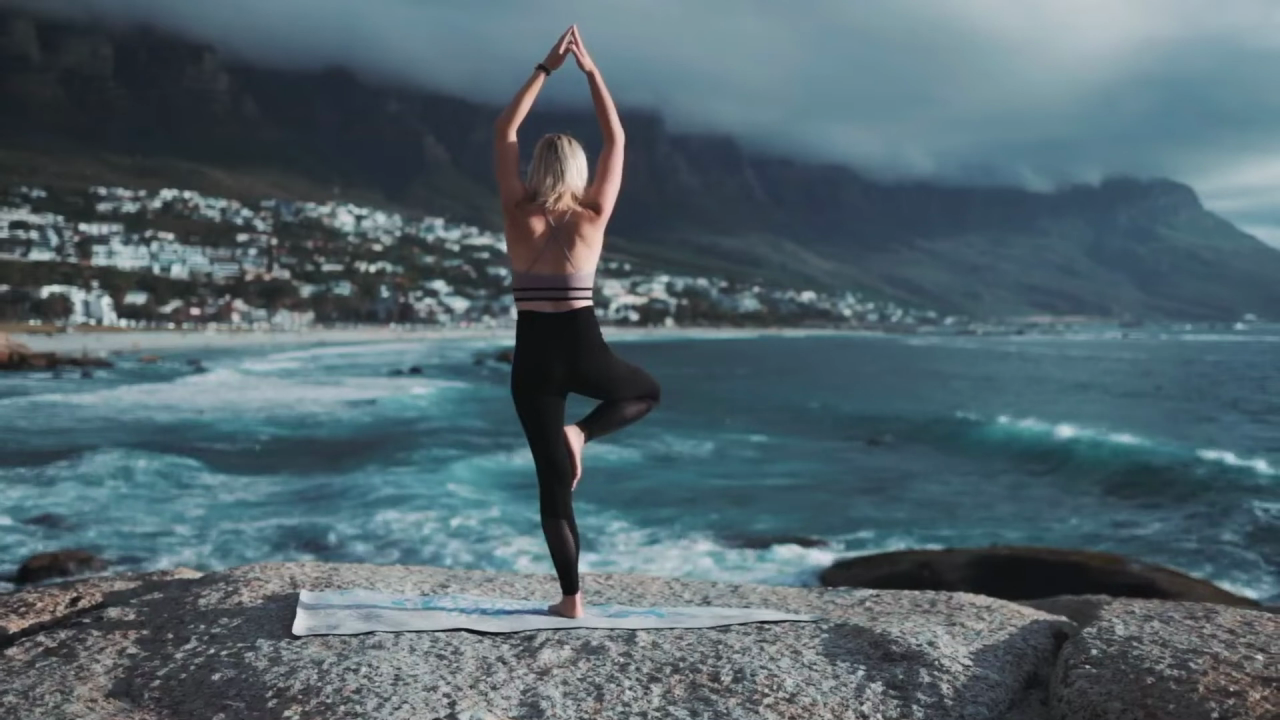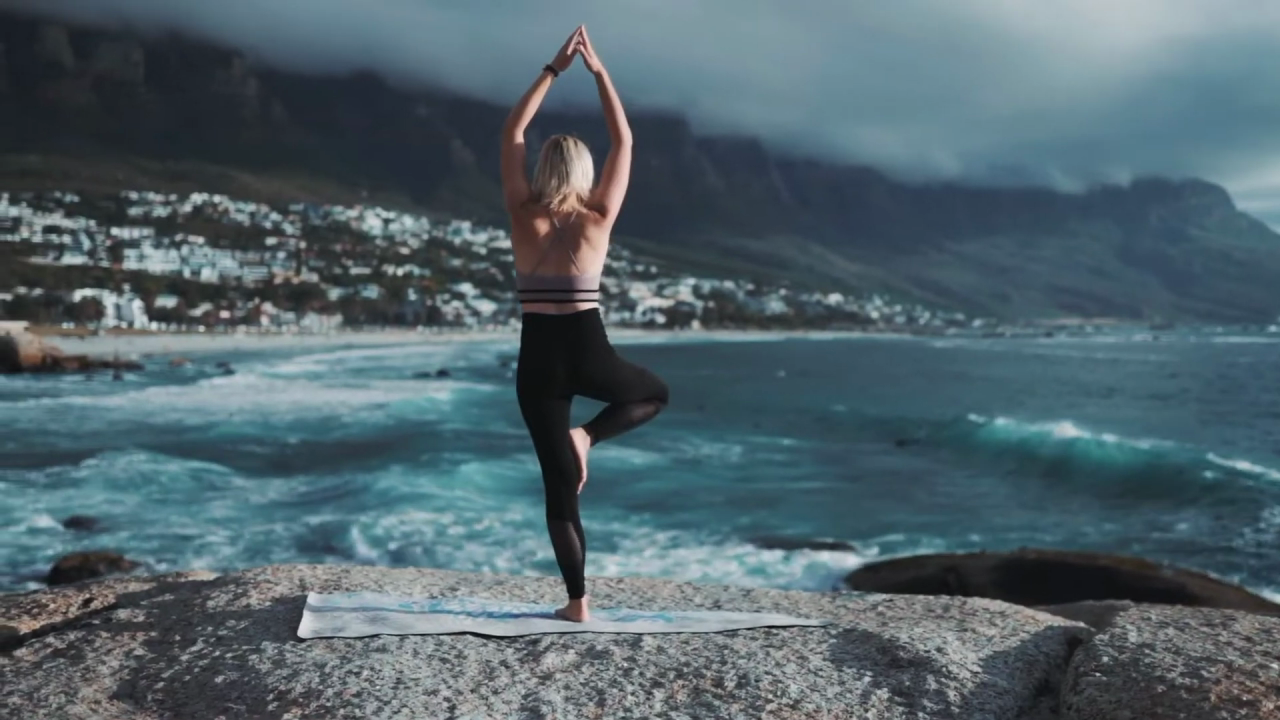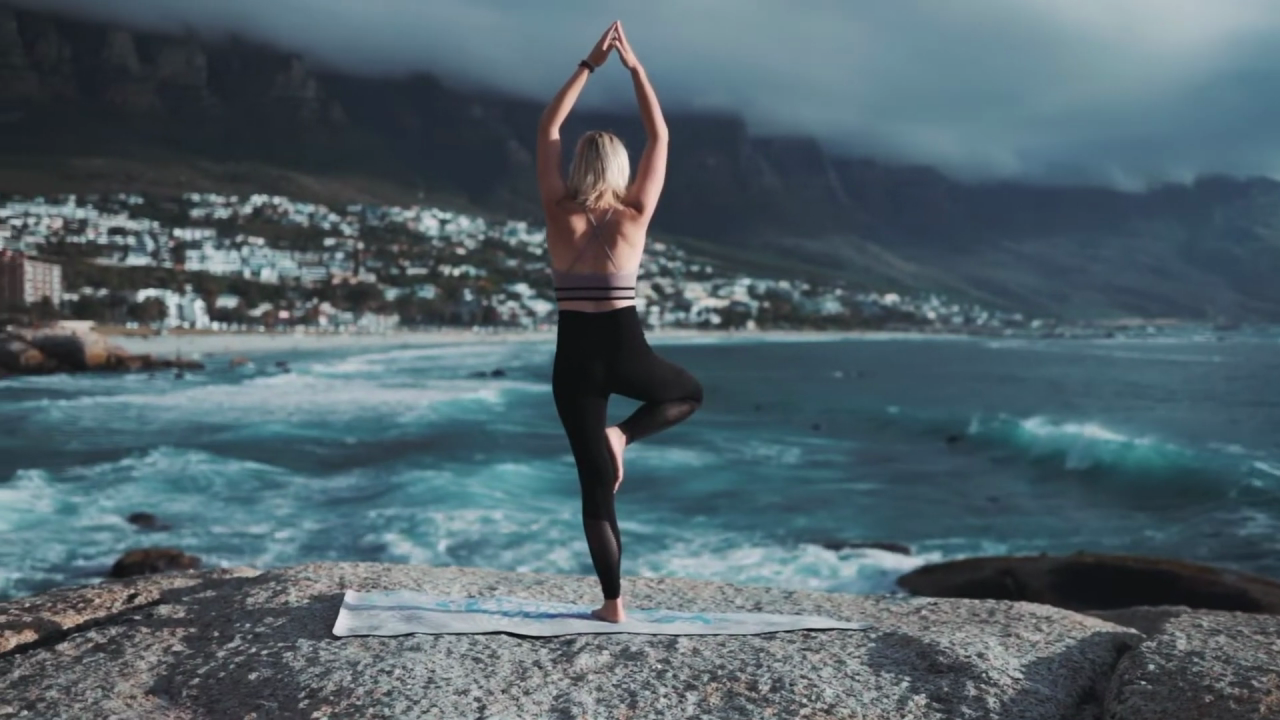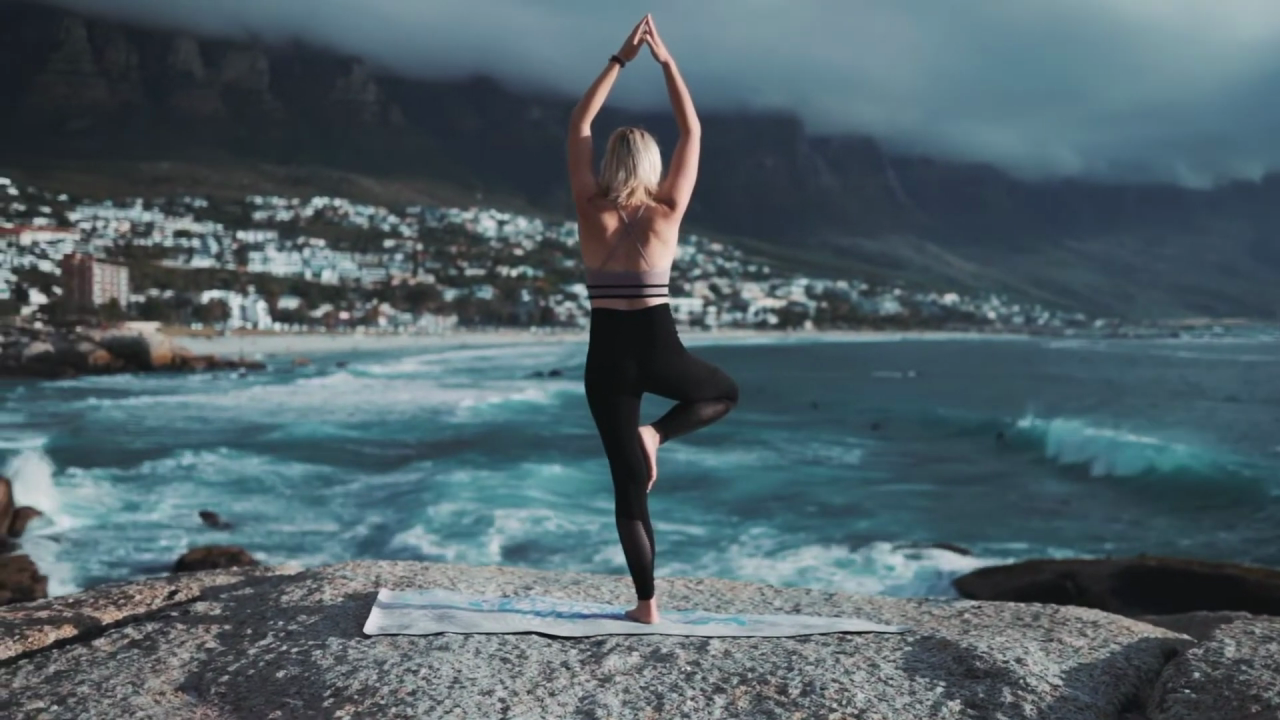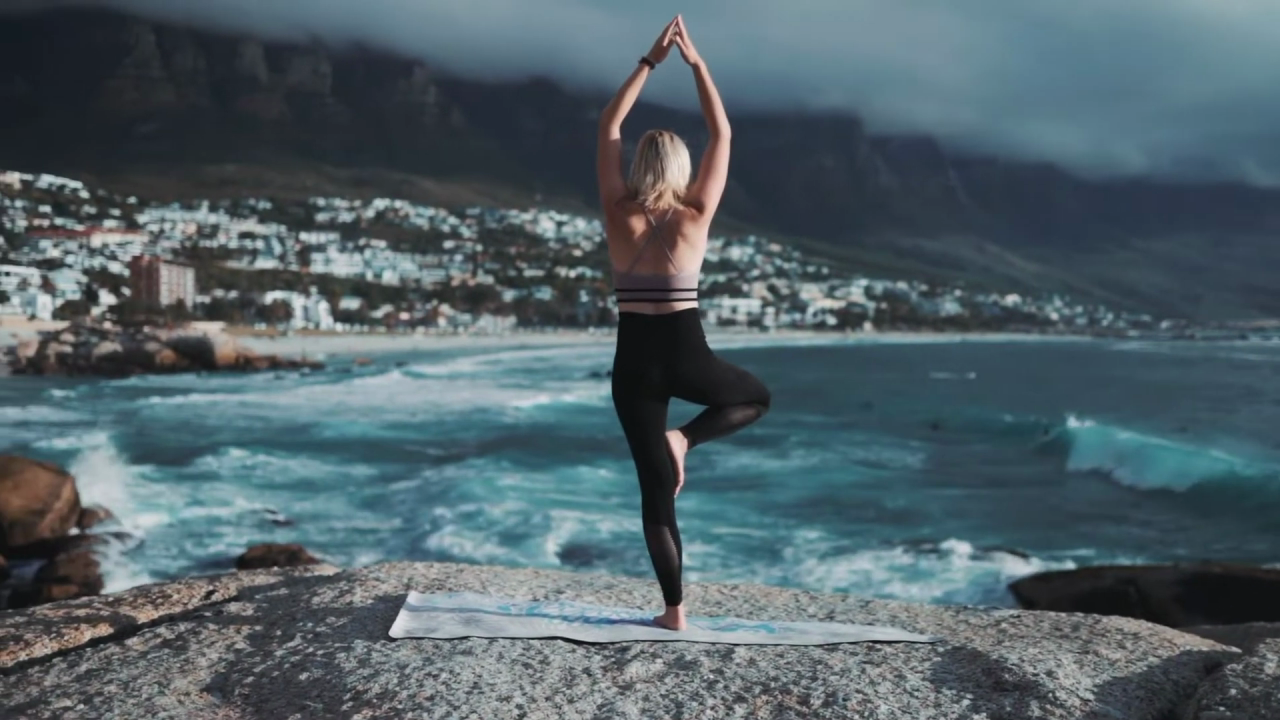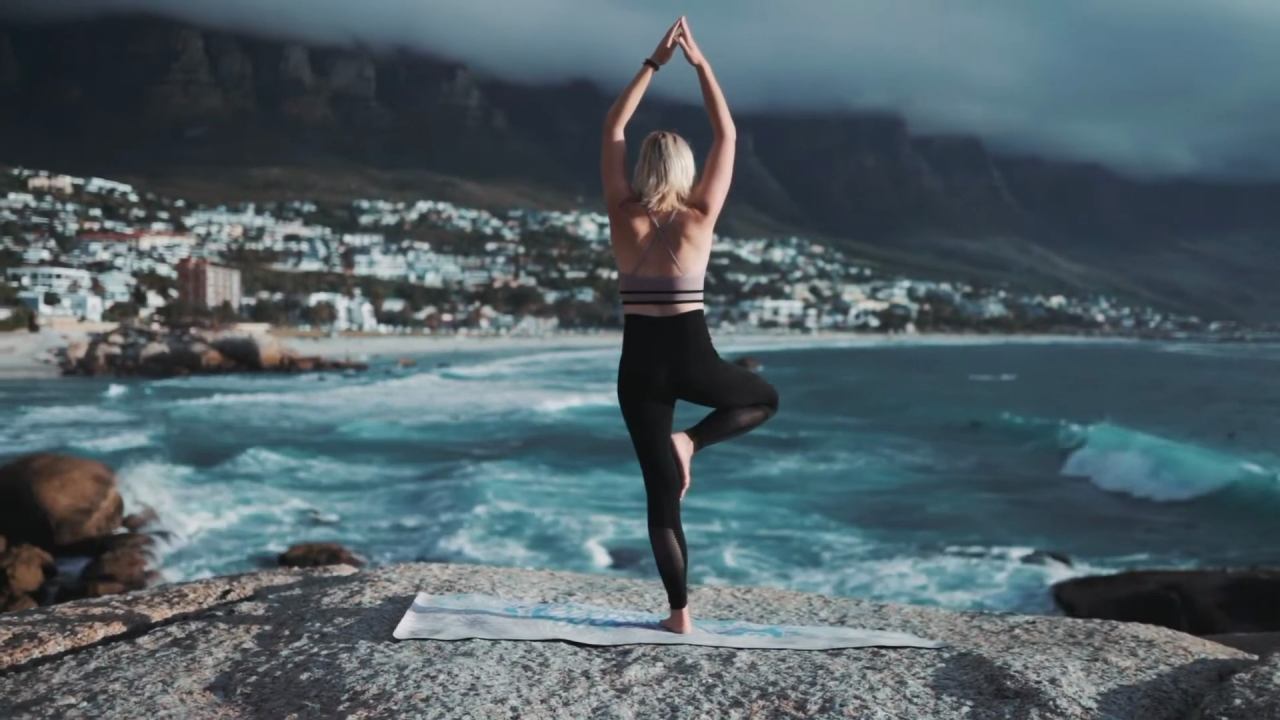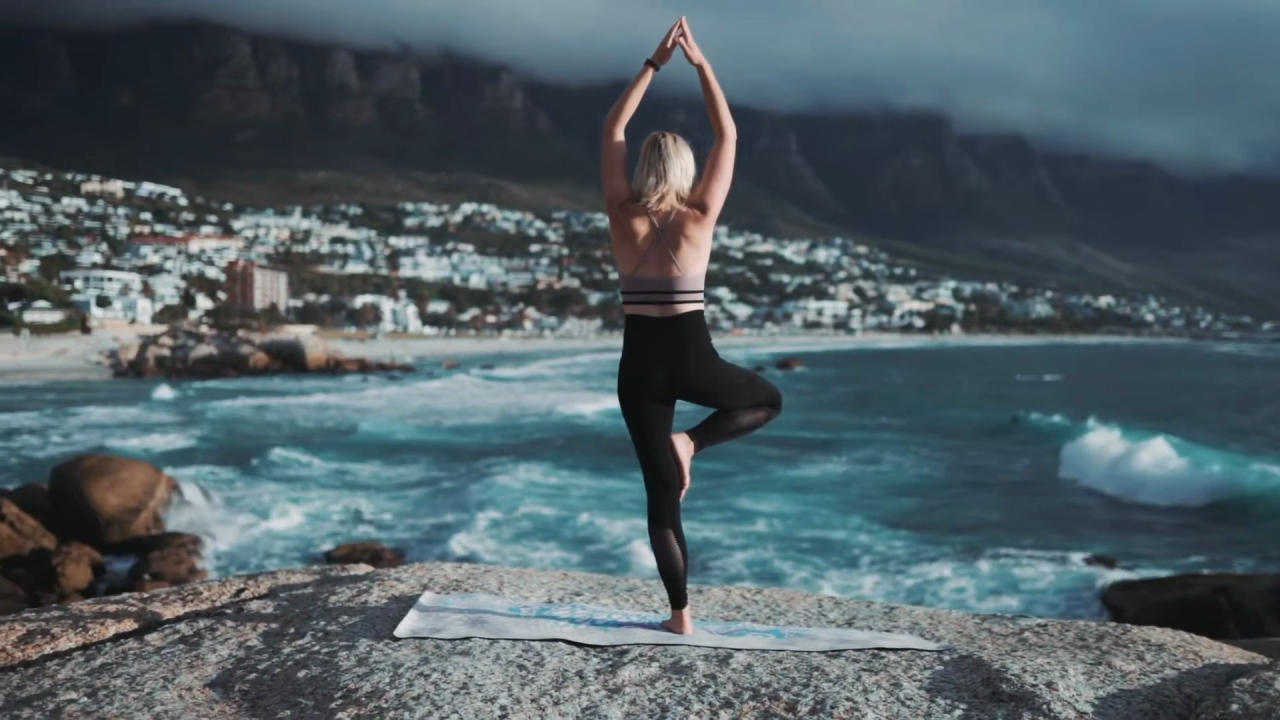
dt=0.7s
person 1, frame 1
left shoulder: (518, 216)
right shoulder: (592, 218)
left elbow: (505, 133)
right elbow: (616, 138)
left wrist: (546, 68)
right wrist: (589, 69)
left hip: (534, 359)
right hip: (584, 352)
left knee: (553, 484)
right knee: (647, 391)
left ankle: (571, 600)
right ankle: (582, 433)
person 1, frame 2
left shoulder: (522, 217)
right shoulder: (598, 219)
left elbow: (512, 133)
right elbow: (624, 140)
left wrist: (553, 69)
right wrist: (597, 69)
left hip: (538, 360)
right hip: (588, 354)
left knee: (559, 487)
right knee: (655, 393)
left ankle: (577, 604)
right ankle: (587, 436)
person 1, frame 3
left shoulder: (559, 214)
right shoulder: (635, 216)
left elbow: (548, 129)
right elbow: (660, 136)
left wrist: (589, 65)
right wrist: (633, 65)
left hip: (574, 359)
right hip: (625, 353)
left knee: (595, 487)
right knee: (690, 392)
left ankle: (613, 604)
right ankle: (624, 435)
person 1, frame 4
left shoulder: (591, 212)
right shoulder: (667, 213)
left elbow: (578, 126)
right elbow: (692, 131)
left wrist: (620, 59)
right wrist: (665, 59)
left hip: (607, 357)
right hip: (658, 351)
left knee: (629, 487)
right knee: (725, 392)
left ankle: (646, 605)
right ankle: (656, 434)
person 1, frame 5
left shoulder: (618, 215)
right shoulder: (695, 217)
left elbow: (607, 128)
right elbow: (721, 133)
left wrist: (649, 61)
right wrist: (694, 61)
left hip: (634, 362)
right hip: (685, 356)
left knee: (656, 492)
right knee: (757, 397)
left ankle: (674, 611)
right ankle: (685, 438)
person 1, frame 6
left shoulder: (623, 216)
right shoulder: (700, 218)
left elbow: (612, 130)
right elbow: (727, 134)
left wrist: (653, 63)
right wrist: (698, 62)
left hip: (639, 364)
right hip: (691, 359)
left knee: (661, 493)
right knee: (764, 398)
left ankle: (679, 615)
right ankle: (691, 440)
person 1, frame 7
left shoulder: (623, 217)
right shoulder: (700, 218)
left elbow: (612, 131)
right elbow: (727, 134)
left wrist: (653, 64)
right wrist: (698, 62)
left hip: (639, 364)
right hip: (691, 359)
left knee: (661, 493)
right knee: (768, 400)
left ankle: (680, 615)
right ankle: (692, 442)
